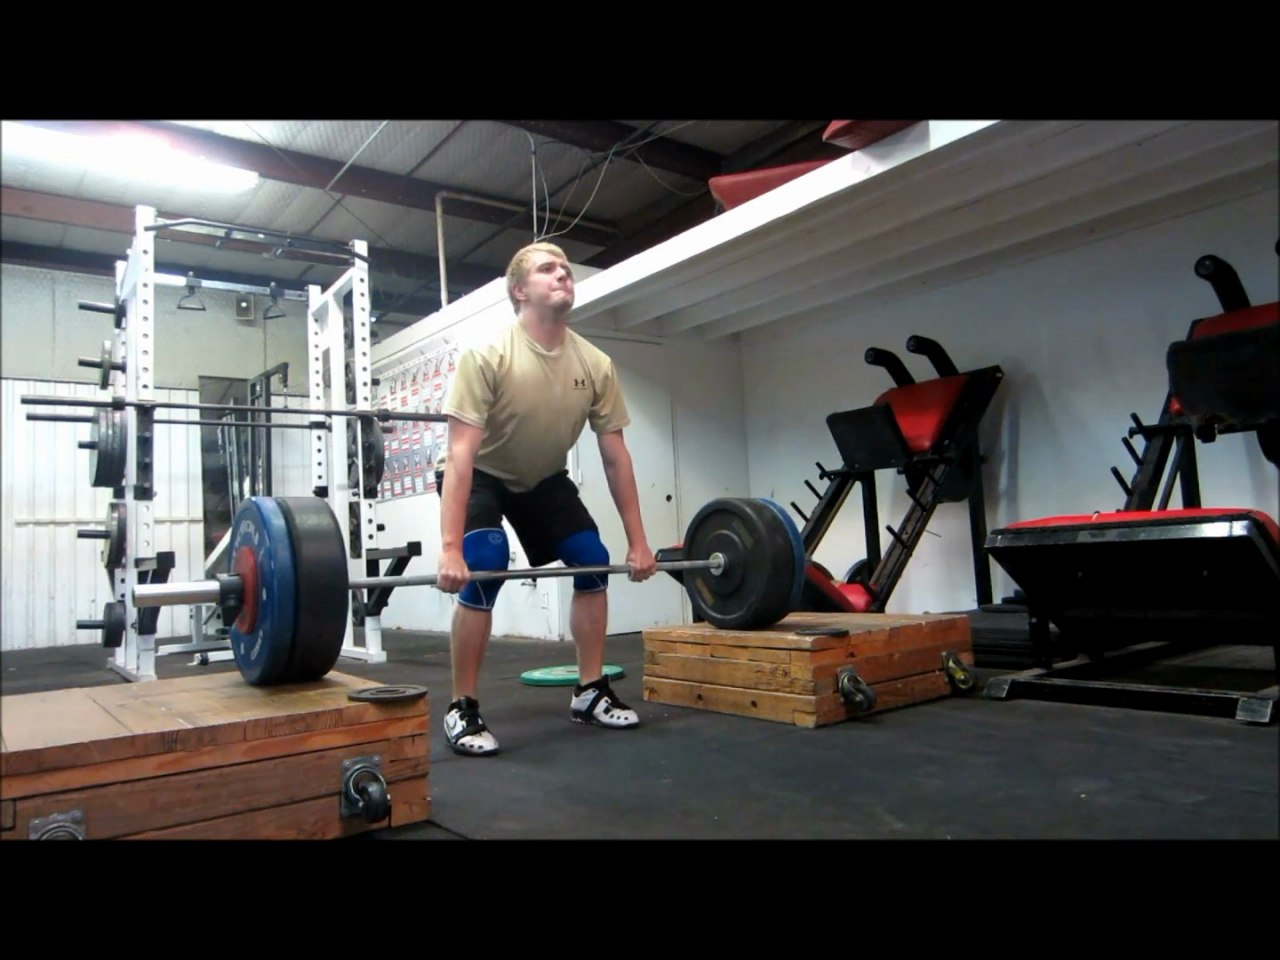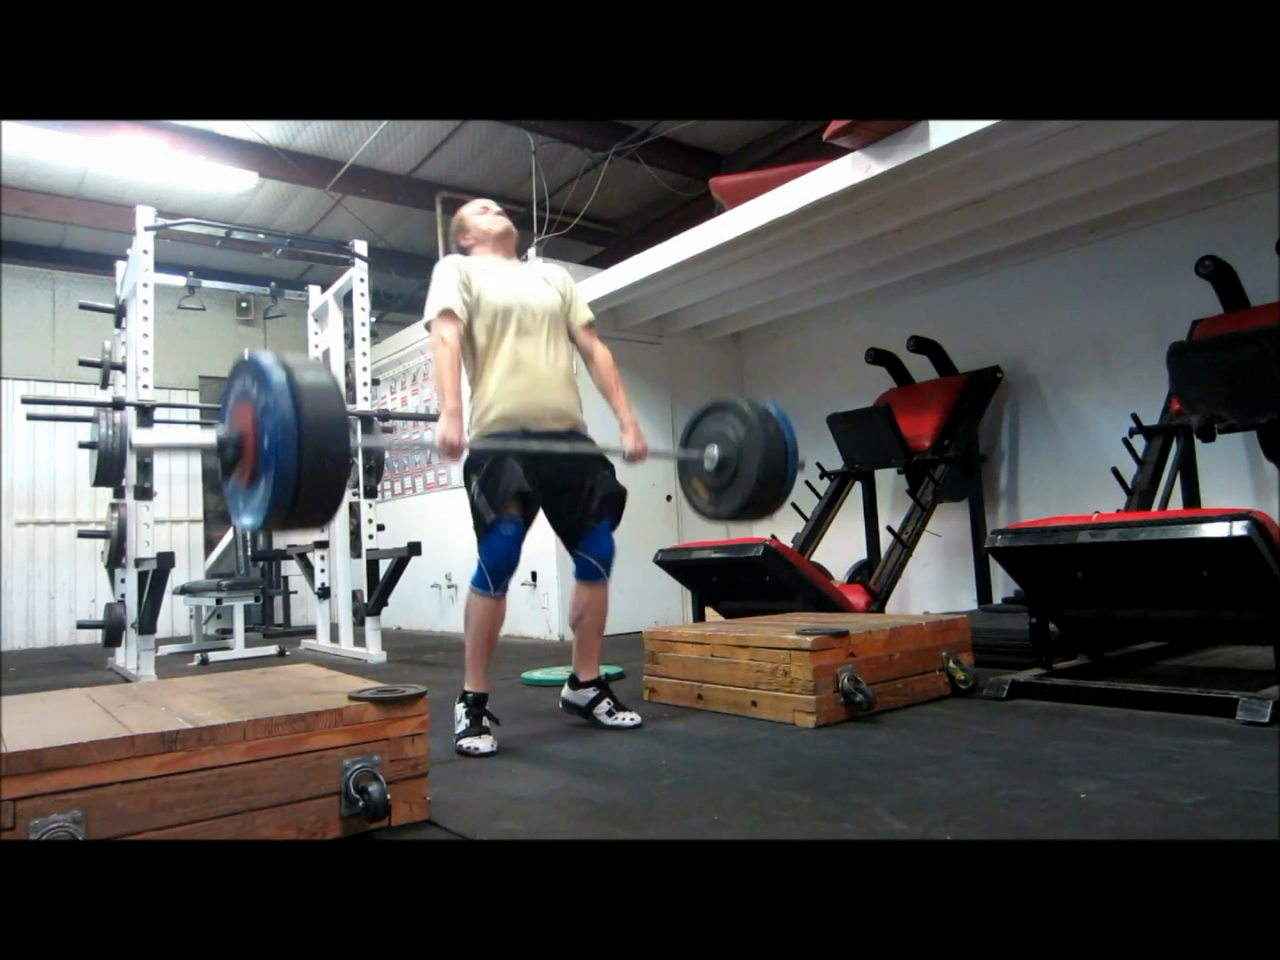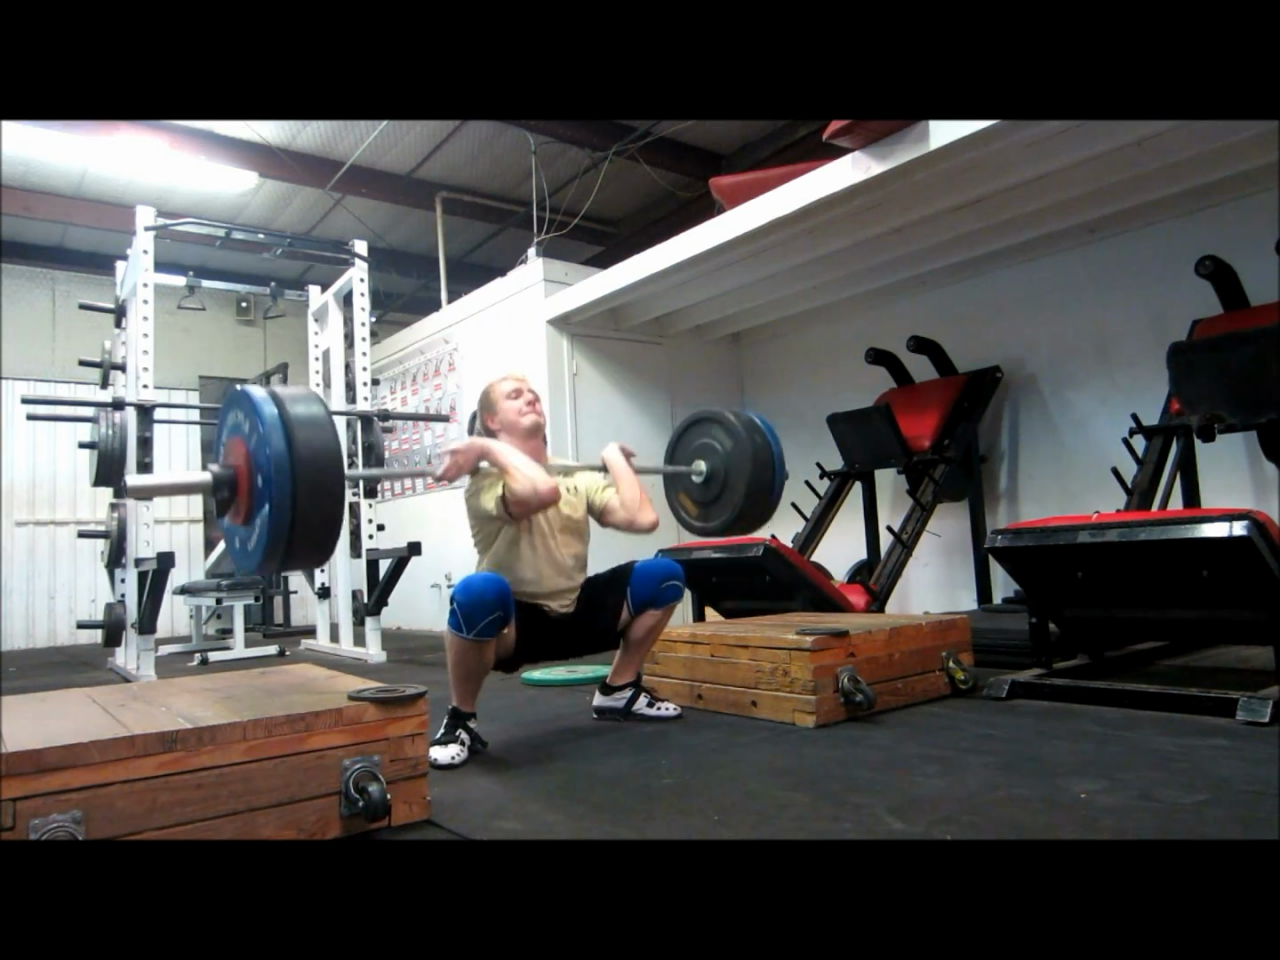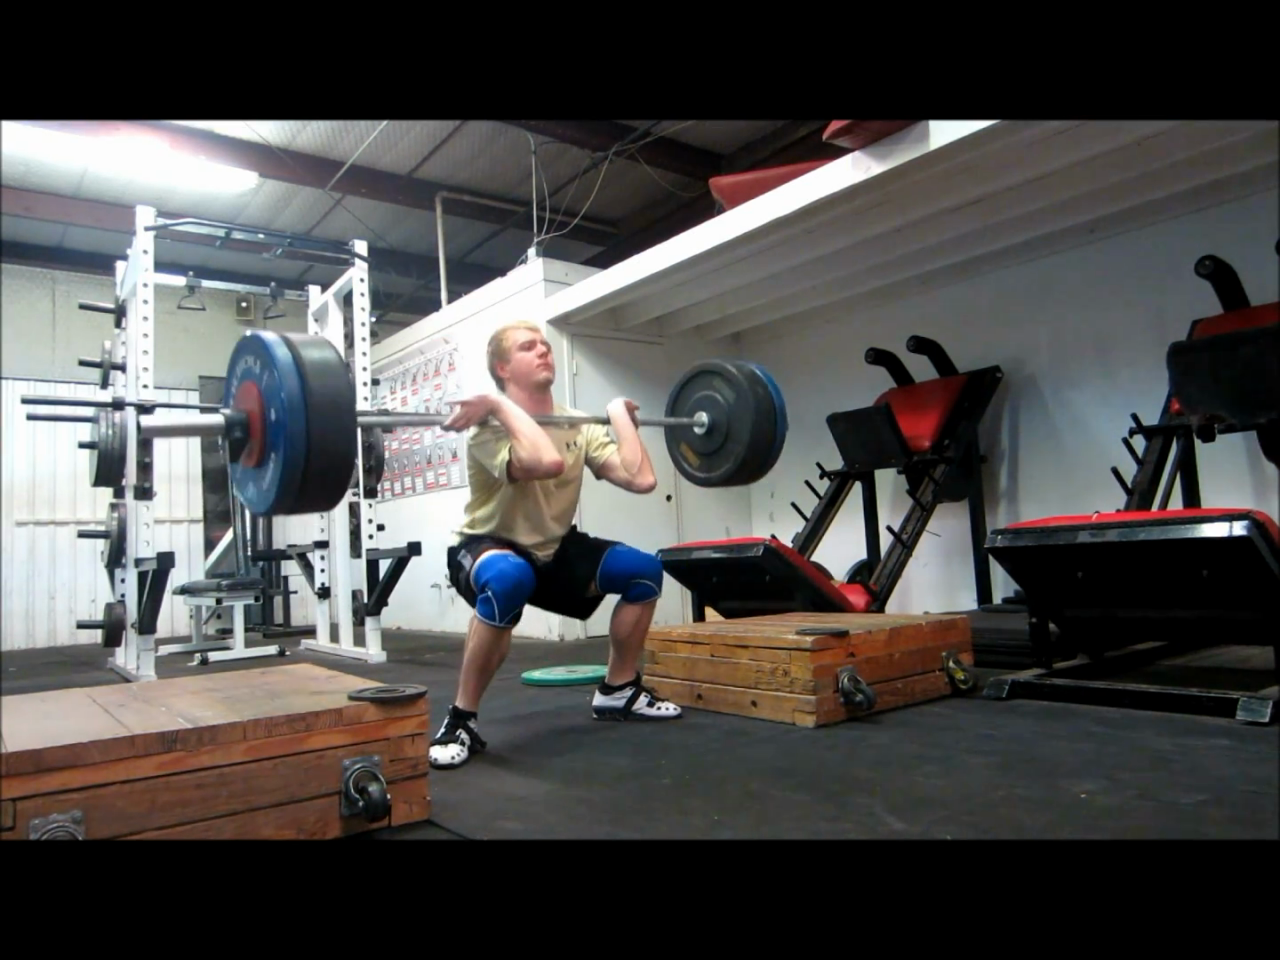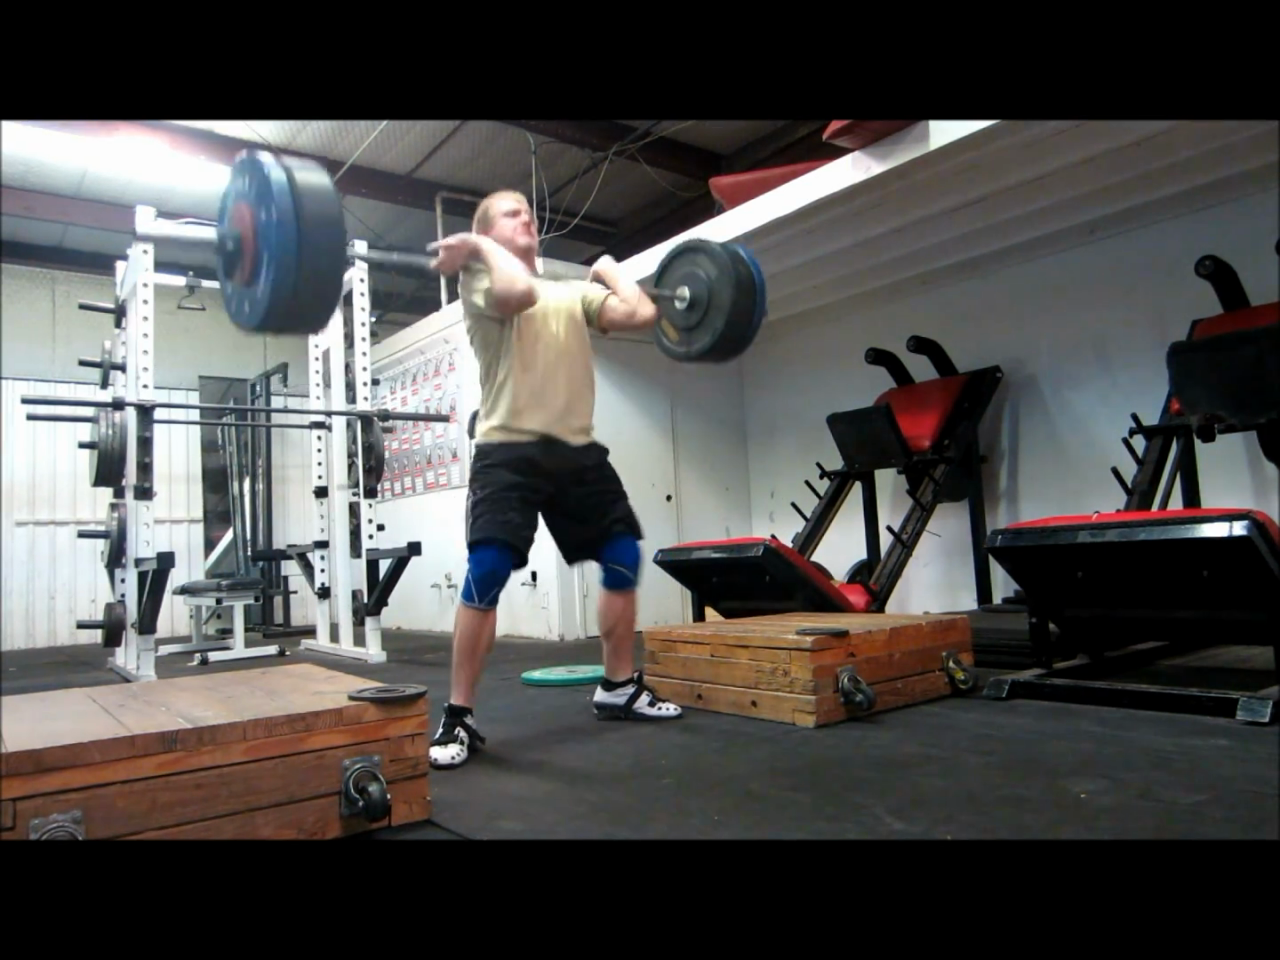
dt=0.7s
person 1, frame 1
left shoulder: (595, 365)
right shoulder: (487, 356)
left elbow: (616, 455)
right elbow: (460, 453)
left wrist: (638, 541)
right wrist: (451, 547)
left hip: (543, 479)
right hip: (481, 476)
left knee: (593, 562)
right knee: (485, 568)
left ankle: (591, 692)
right ankle: (462, 710)
person 1, frame 2
left shoulder: (553, 277)
right shoulder: (459, 269)
left elbow: (592, 345)
right elbow: (446, 337)
left wrist: (627, 421)
right wrist: (450, 414)
left hip: (568, 436)
right hip: (502, 436)
left knee: (596, 556)
right knee: (498, 558)
left ankle: (585, 686)
right ankle: (472, 704)
person 1, frame 3
left shoulder: (580, 477)
right shoulder: (488, 479)
left elbow: (644, 520)
right elbow: (542, 491)
left wrist: (615, 461)
right wrist: (490, 448)
left hip: (573, 611)
right hip: (510, 619)
left knee: (666, 576)
right knee: (478, 591)
left ankle: (618, 689)
right ankle: (460, 721)
person 1, frame 4
left shoulder: (580, 427)
right shoulder: (493, 430)
left elbow: (642, 479)
right elbow: (547, 462)
left wrist: (620, 416)
right wrist: (498, 402)
left hip: (553, 551)
right hip: (489, 549)
left knee: (643, 571)
right knee: (511, 579)
left ankle: (618, 689)
right ankle: (461, 720)
person 1, frame 5
left shoulder: (576, 291)
right shoulder: (486, 282)
left elbow: (642, 315)
right elbow: (521, 290)
left wrist: (609, 271)
right wrist: (477, 248)
left hip: (578, 448)
right hip: (510, 448)
left knee: (623, 561)
right knee: (487, 572)
left ankle: (620, 687)
right ankle: (458, 717)
